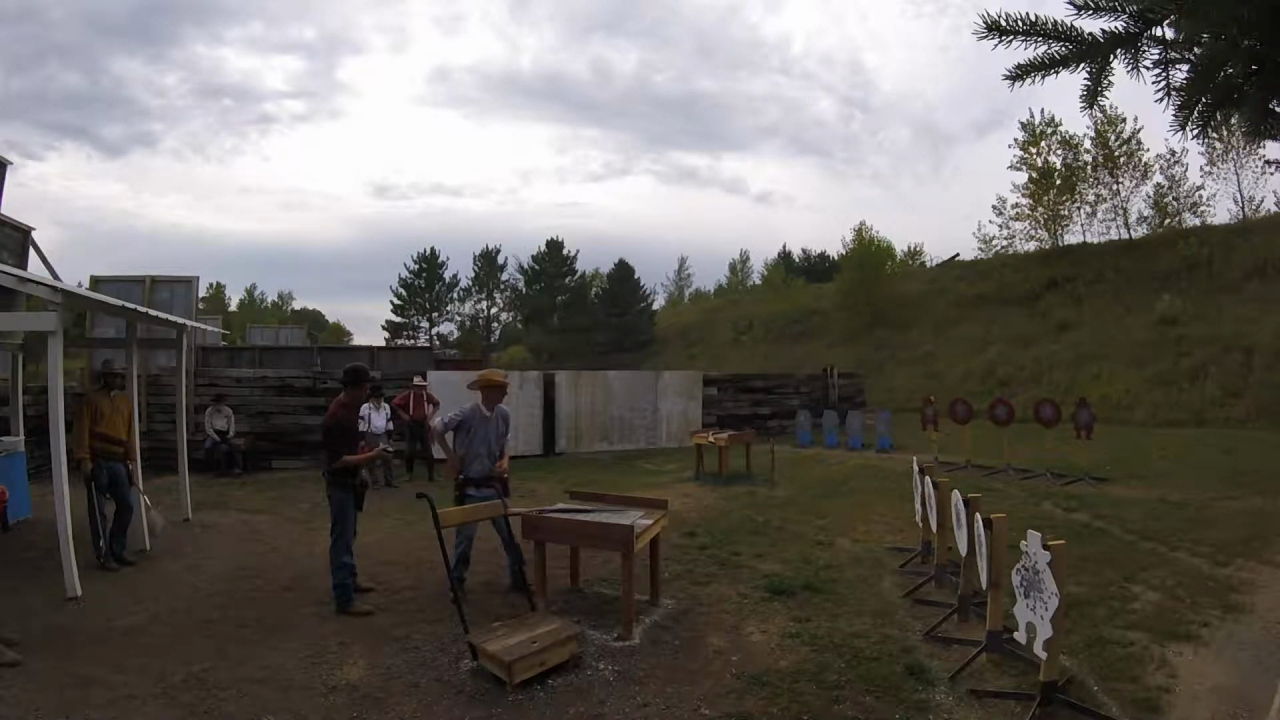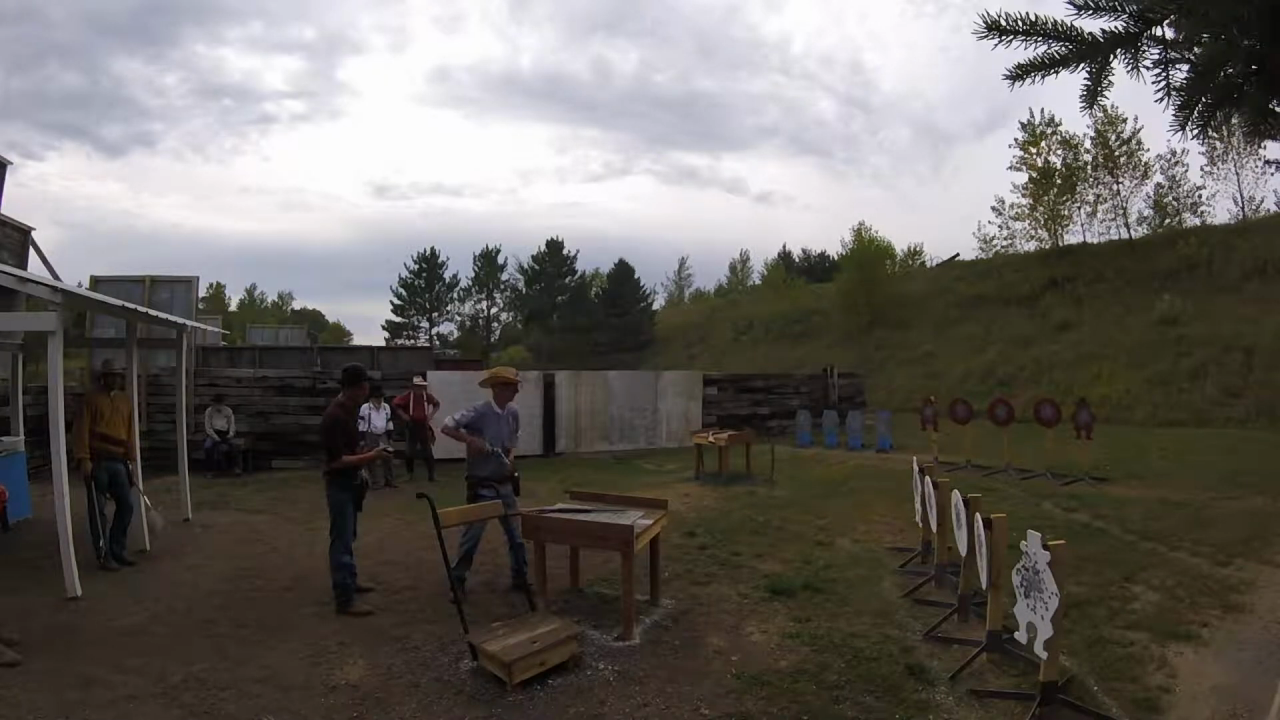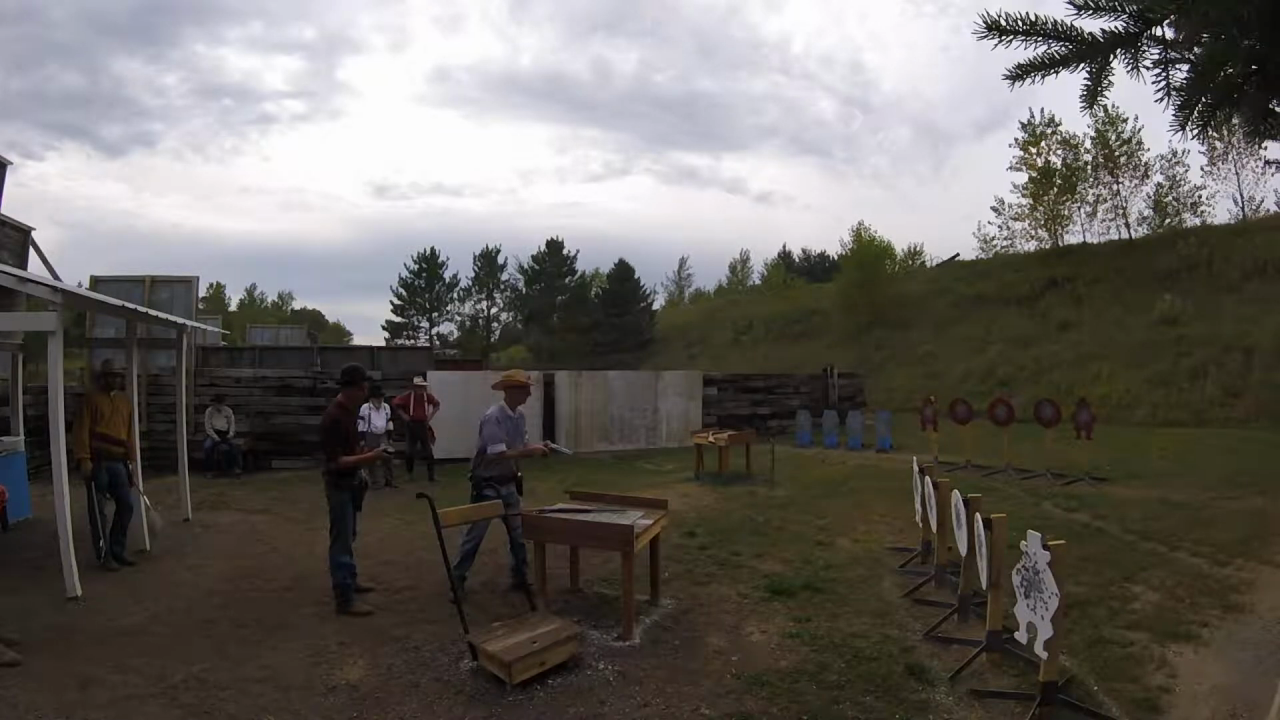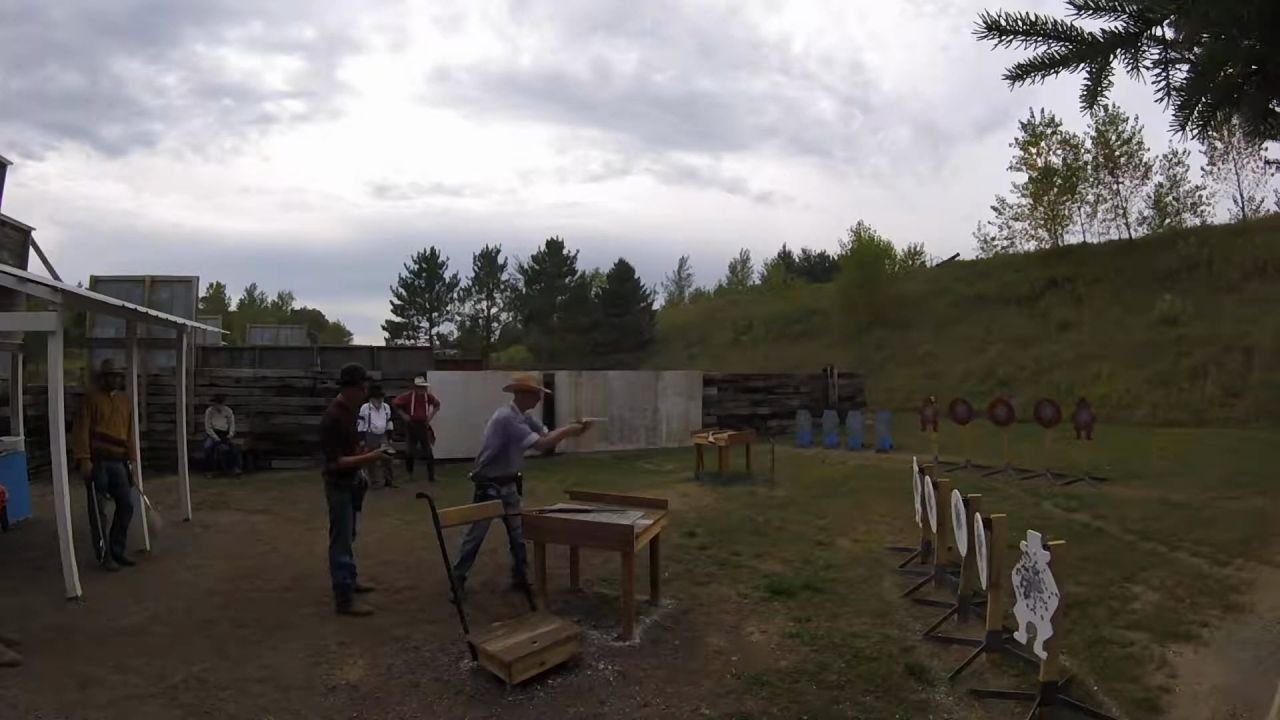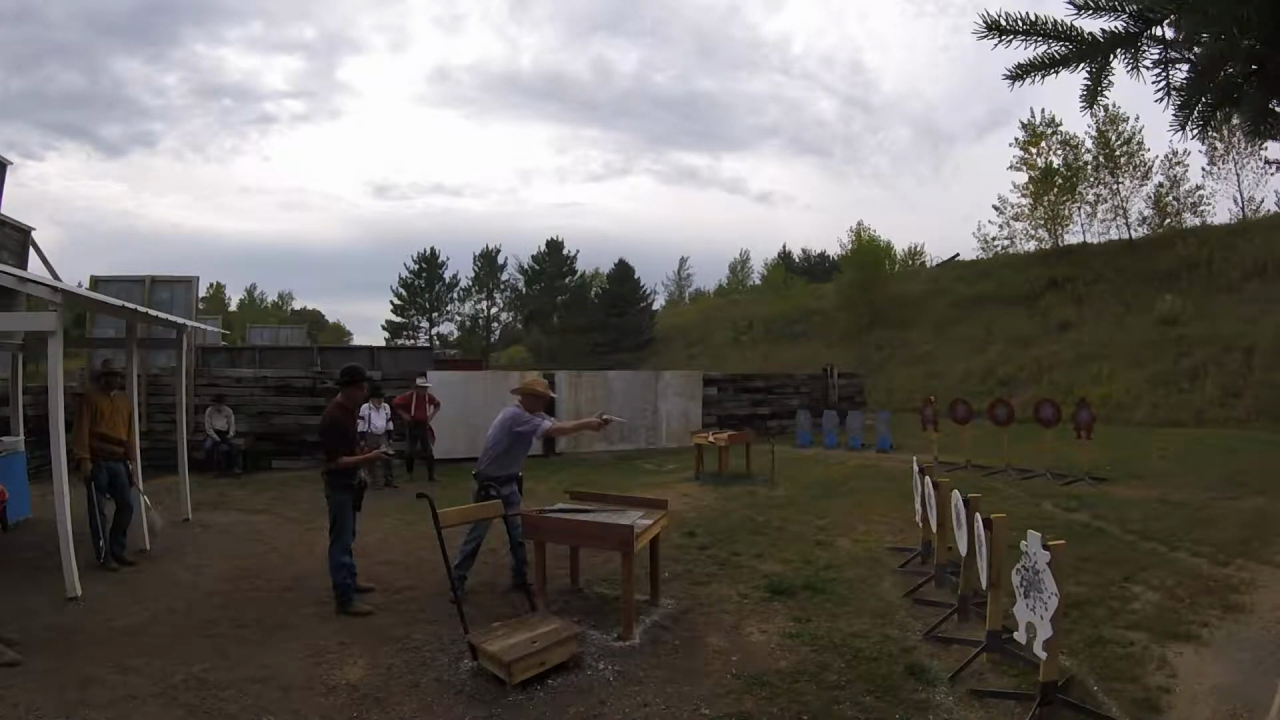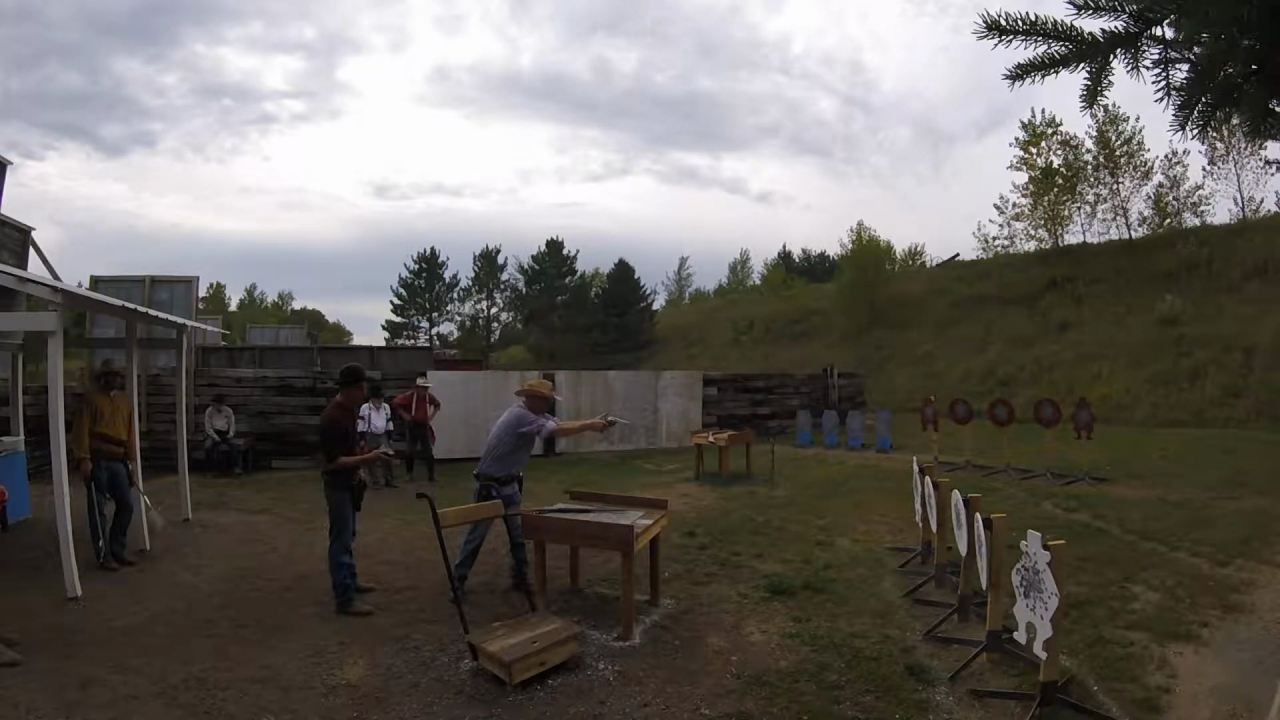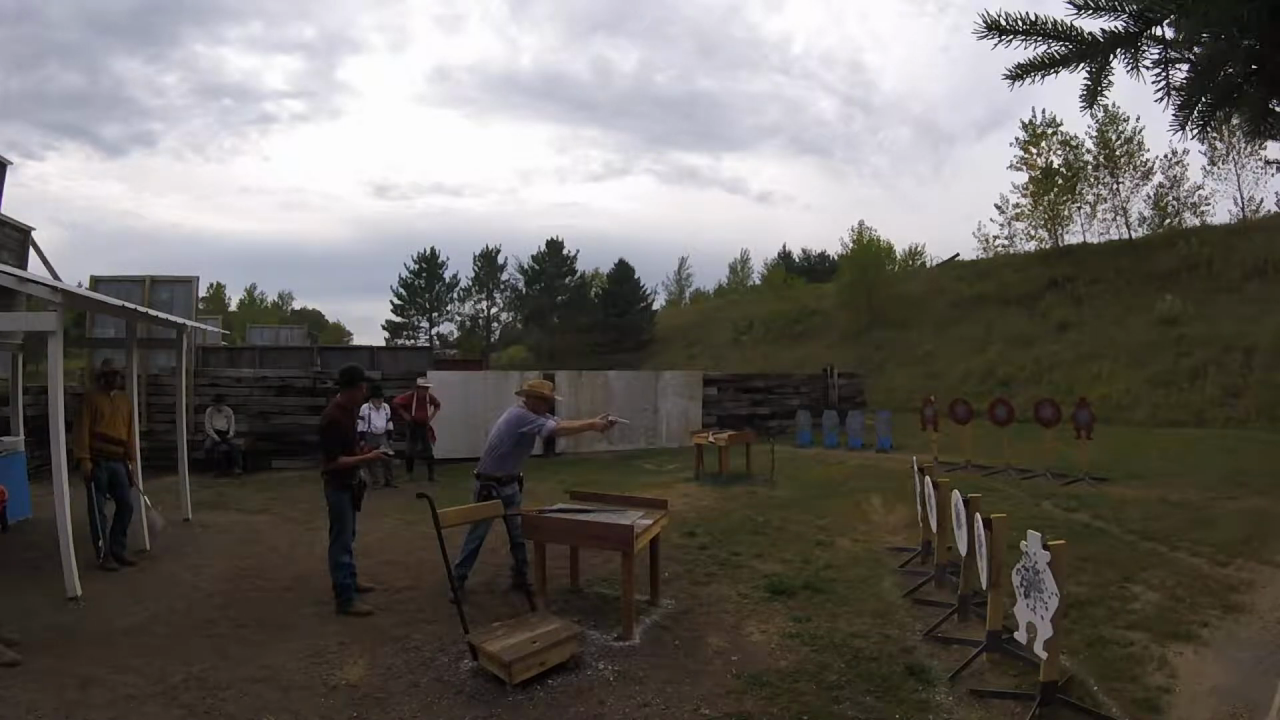
dt=0.2s
person 1, frame 1
left shoulder: (349, 409)
right shoulder: (337, 416)
right elbow: (337, 460)
left wrist: (365, 452)
right wrist: (371, 456)
left hip: (350, 481)
right hip: (340, 484)
left knee: (348, 536)
right knee: (341, 539)
left ankle: (350, 580)
right ankle: (344, 600)
person 1, frame 2
left shoulder: (350, 409)
right shoulder: (334, 417)
right elbow: (336, 460)
left wrist: (365, 454)
right wrist: (369, 457)
left hip: (350, 481)
right hip: (339, 484)
left knee: (348, 536)
right knee: (341, 540)
left ankle: (350, 580)
right ankle: (344, 600)
person 1, frame 3
left shoulder: (350, 410)
right shoulder: (333, 417)
right elbow: (335, 461)
left wrist: (365, 453)
right wrist: (368, 457)
left hip: (350, 481)
right hip: (338, 484)
left knee: (348, 536)
right knee: (341, 540)
left ankle: (350, 580)
right ankle: (344, 600)
person 1, frame 4
left shoulder: (350, 410)
right shoulder: (333, 417)
right elbow: (335, 461)
left wrist: (364, 454)
right wrist: (368, 458)
left hip: (350, 481)
right hip: (339, 484)
left knee: (348, 536)
right knee: (341, 540)
left ankle: (350, 580)
right ankle: (344, 600)
person 1, frame 5
left shoulder: (350, 410)
right shoulder: (333, 417)
right elbow: (335, 461)
left wrist: (364, 454)
right wrist: (368, 458)
left hip: (350, 481)
right hip: (338, 484)
left knee: (348, 537)
right knee: (341, 540)
left ankle: (350, 580)
right ankle: (344, 600)
person 1, frame 6
left shoulder: (350, 410)
right shoulder: (332, 417)
right elbow: (334, 461)
left wrist: (364, 454)
right wrist: (367, 458)
left hip: (349, 481)
right hip: (338, 484)
left knee: (348, 536)
right knee: (341, 540)
left ankle: (350, 580)
right ankle: (344, 599)
person 1, frame 7
left shoulder: (350, 410)
right shoulder: (332, 418)
right elbow: (334, 461)
left wrist: (363, 454)
right wrist: (367, 458)
left hip: (349, 481)
right hip: (338, 484)
left knee: (348, 536)
right knee: (341, 540)
left ankle: (350, 580)
right ankle: (344, 599)
person 2, frame 1
left shoulder: (504, 415)
right shoulder: (466, 414)
right elbow: (437, 430)
left wrist: (505, 460)
right wrist: (450, 456)
left hip: (495, 485)
right hip: (470, 488)
left knee: (509, 534)
right knee: (465, 536)
left ankle: (518, 578)
right ankle: (457, 581)
person 2, frame 2
left shoulder: (513, 412)
right shoulder: (479, 412)
right elbow: (447, 427)
left wrist: (511, 455)
right wrist: (471, 441)
left hip: (505, 484)
right hip: (482, 486)
left knee: (515, 534)
right knee: (472, 535)
left ankle: (520, 578)
right ankle: (458, 580)
person 2, frame 3
left shoulder: (520, 415)
right shoulder: (493, 417)
right elbow: (499, 454)
left wrist: (534, 449)
right wrist: (529, 452)
left hip: (509, 484)
right hip: (487, 486)
left knee: (518, 534)
right knee: (475, 535)
left ankle: (520, 578)
right ankle: (458, 580)
person 2, frame 4
left shoulder: (524, 416)
right shoulder: (506, 417)
left elbow: (545, 436)
right elbow: (540, 444)
left wrist: (567, 431)
right wrist: (566, 431)
left hip: (509, 484)
right hip: (488, 485)
left knee: (518, 534)
right knee: (476, 534)
left ankle: (520, 578)
right ankle: (457, 580)
person 2, frame 5
left shoulder: (530, 415)
right shoulder: (515, 416)
left elbow: (557, 425)
right elbow: (552, 431)
left wrist: (588, 423)
right wrist: (585, 424)
left hip: (509, 483)
right hip: (489, 485)
left knee: (518, 534)
right knee: (477, 534)
left ankle: (520, 578)
right ankle: (458, 580)
person 2, frame 6
left shoulder: (533, 415)
right shoulder: (520, 416)
left elbow: (560, 425)
right elbow: (557, 432)
left wrist: (591, 423)
right wrist: (589, 425)
left hip: (509, 484)
right hip: (490, 485)
left knee: (518, 533)
right knee: (477, 534)
left ankle: (520, 578)
right ankle: (458, 580)
person 2, frame 7
left shoulder: (533, 414)
right shoulder: (520, 416)
left elbow: (561, 423)
right elbow: (558, 431)
left wrist: (594, 422)
right wrist: (591, 425)
left hip: (510, 483)
right hip: (490, 485)
left knee: (518, 533)
right knee: (477, 534)
left ankle: (520, 578)
right ankle: (458, 581)
person 3, frame 1
left shoulder: (125, 400)
right shoulder: (92, 399)
right elbow: (81, 430)
left wrist: (131, 459)
right wrist: (83, 459)
left hip: (118, 462)
right hip: (97, 462)
left knee: (126, 506)
right knee: (98, 511)
left ankle: (117, 550)
right ankle: (104, 555)
person 3, frame 2
left shoulder: (125, 400)
right shoulder: (92, 399)
right elbow: (81, 430)
left wrist: (130, 458)
right wrist: (83, 459)
left hip: (118, 462)
right hip: (97, 462)
left knee: (126, 506)
right knee: (98, 510)
left ankle: (117, 550)
right ankle: (104, 555)
person 3, frame 3
left shoulder: (125, 400)
right shoulder: (92, 398)
right elbow: (81, 430)
left wrist: (130, 458)
right wrist: (83, 459)
left hip: (118, 462)
right hip: (97, 462)
left knee: (126, 506)
right knee: (98, 510)
left ankle: (117, 550)
right ankle: (104, 555)
person 3, frame 4
left shoulder: (125, 400)
right shoulder: (92, 398)
right elbow: (82, 430)
left wrist: (130, 459)
right wrist: (83, 459)
left hip: (118, 462)
right hip: (97, 462)
left knee: (126, 506)
right knee: (98, 510)
left ankle: (117, 550)
right ankle: (104, 555)
person 3, frame 5
left shoulder: (124, 400)
right shoulder: (91, 398)
right elbow: (81, 429)
left wrist: (130, 459)
right wrist: (83, 459)
left hip: (118, 462)
right hip: (97, 462)
left knee: (126, 506)
right knee: (98, 510)
left ankle: (117, 550)
right ankle: (104, 556)
person 3, frame 6
left shoulder: (124, 400)
right shoulder: (91, 398)
right elbow: (81, 429)
left wrist: (130, 458)
right wrist: (83, 459)
left hip: (118, 462)
right hip: (97, 462)
left knee: (126, 506)
right knee: (98, 510)
left ankle: (117, 550)
right ankle: (104, 555)
person 3, frame 7
left shoulder: (124, 400)
right shoulder: (91, 398)
right elbow: (82, 429)
left wrist: (130, 459)
right wrist: (83, 458)
left hip: (118, 462)
right hip: (97, 462)
left knee: (126, 506)
right knee: (98, 510)
left ankle: (118, 550)
right ankle: (104, 556)
